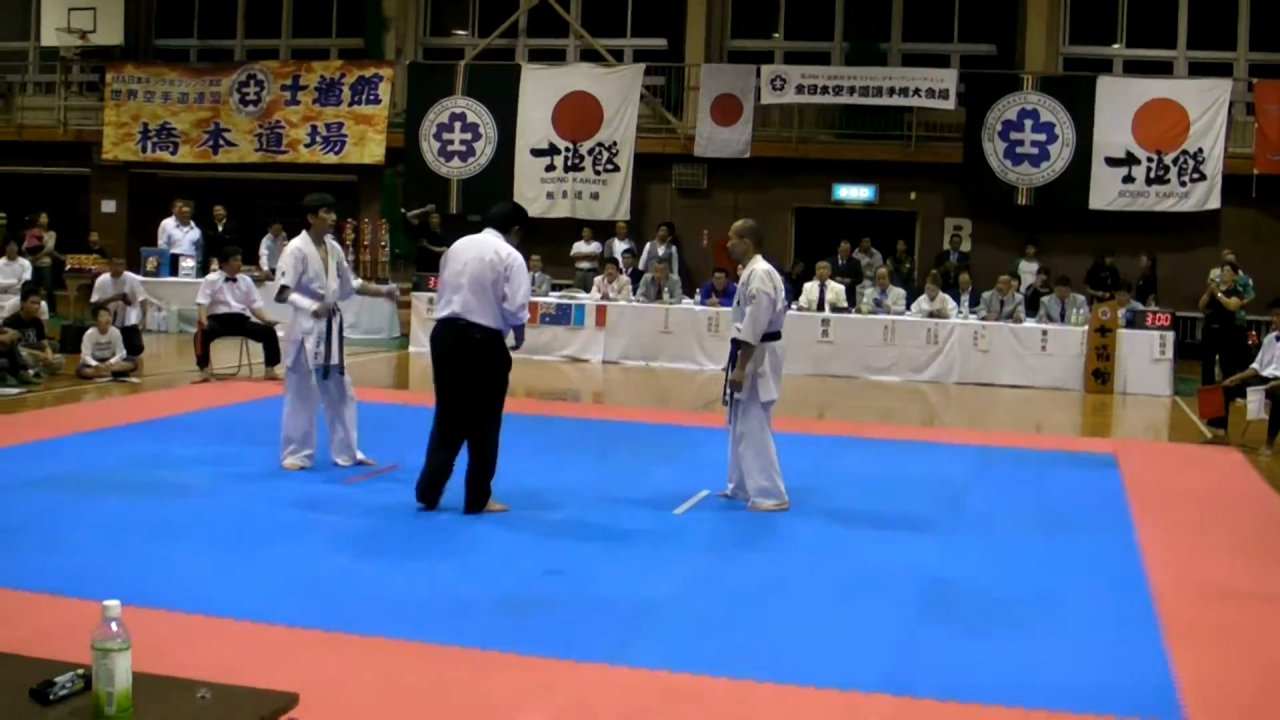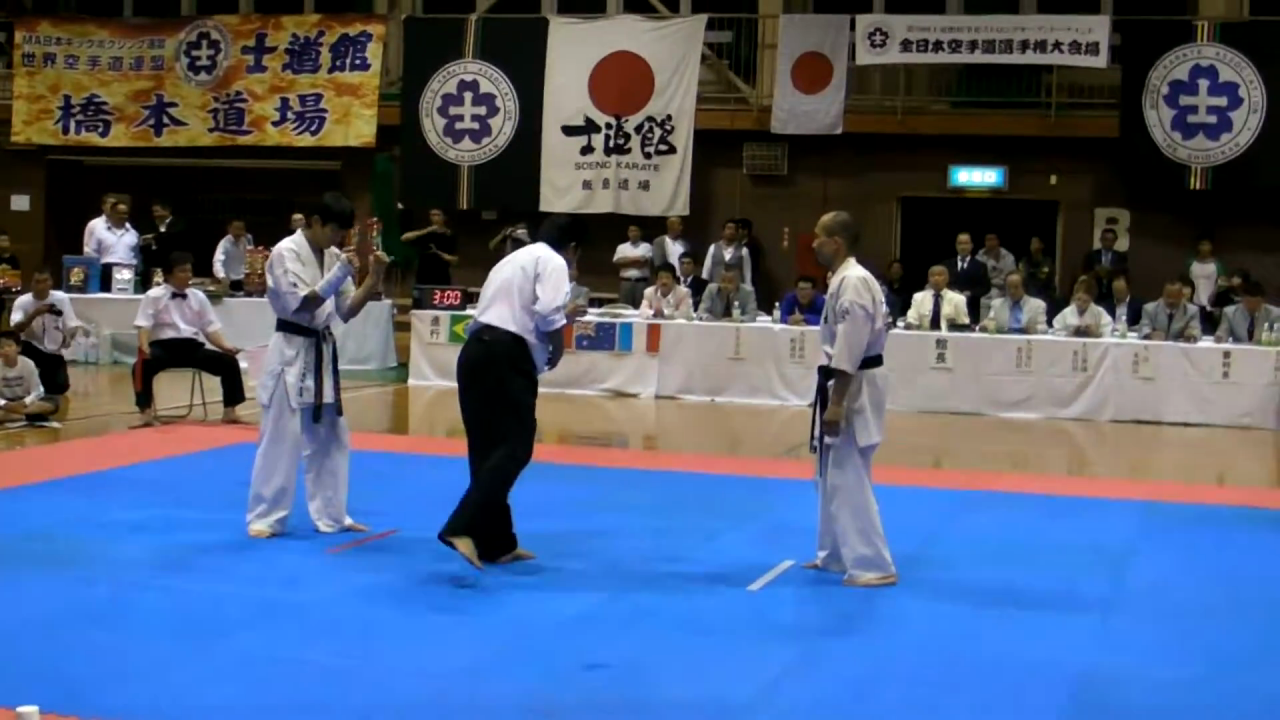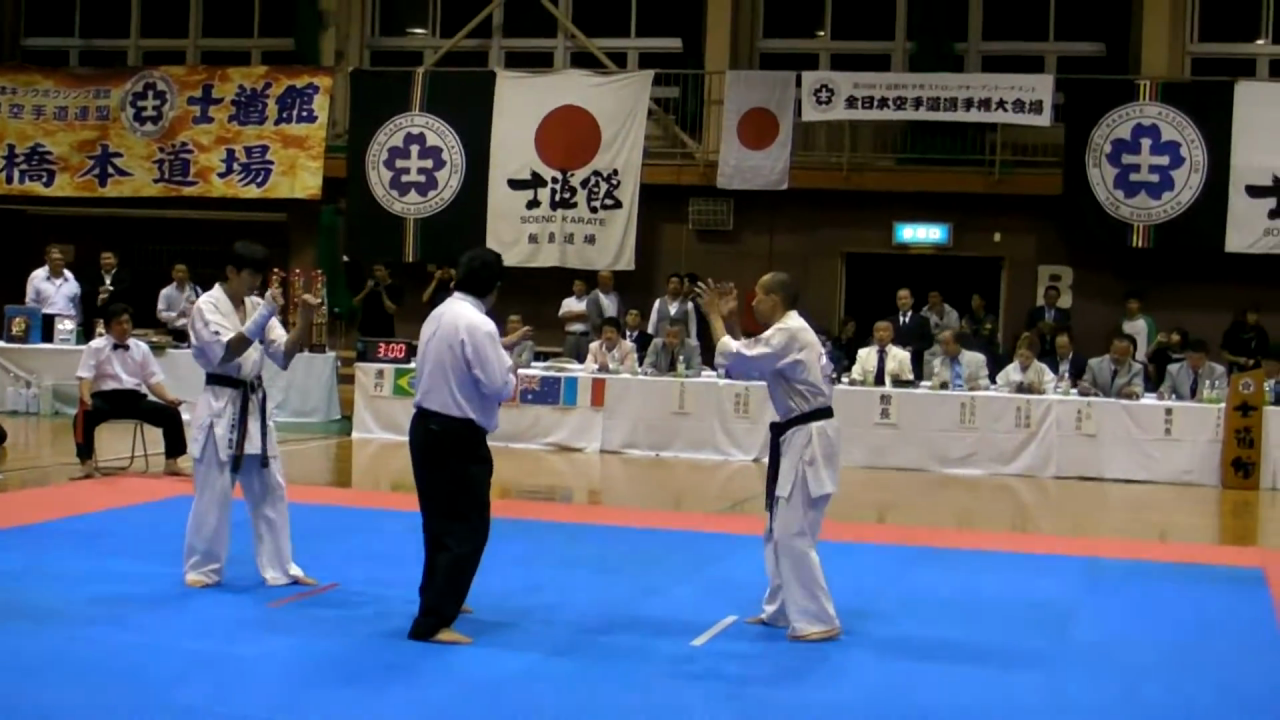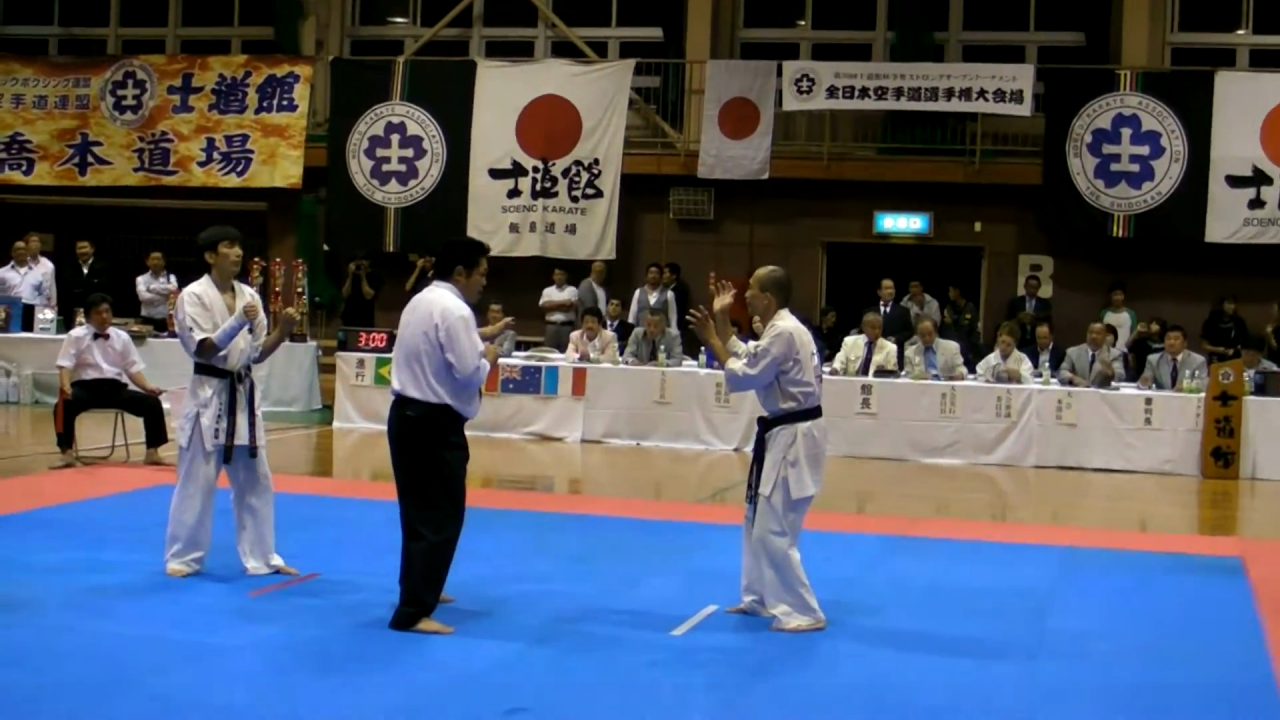
dt=1s
person 1, frame 1
left shoulder: (458, 246)
right shoulder: (510, 256)
right elbow: (515, 310)
right wrist: (519, 335)
left hip: (446, 335)
right hip: (482, 344)
left knee: (448, 418)
right knee: (482, 423)
left ankle: (429, 491)
right ankle: (477, 499)
person 1, frame 2
left shoulder: (515, 258)
right shoulder: (552, 261)
right elbow: (548, 314)
left wrist: (562, 317)
right wrist: (557, 349)
left hip: (479, 352)
right hip: (504, 358)
left knee: (490, 444)
right knee: (511, 447)
left ankle: (496, 541)
right ankle: (461, 529)
person 1, frame 3
left shoulder: (439, 315)
right shoulder: (478, 325)
right elbow: (498, 387)
left wrist: (499, 348)
right wrist: (512, 374)
left hip: (427, 427)
right hip: (457, 437)
left knee: (443, 522)
right knee: (465, 529)
left ankle: (440, 599)
right ankle: (431, 622)
person 1, frame 4
left shoulder: (419, 302)
right shoulder: (454, 309)
right elbow: (470, 372)
left wrist: (477, 344)
right wrist: (488, 358)
left hip: (407, 415)
right hip: (433, 423)
left knee: (421, 511)
right knee: (440, 517)
left ankle: (420, 588)
right ankle: (412, 611)
person 2, frame 1
left shoulder: (759, 273)
right shoulder: (753, 271)
left elbow: (754, 326)
left wrist: (740, 367)
left hip: (756, 357)
right hip: (751, 356)
left knee: (754, 427)
right knee: (741, 425)
person 2, frame 2
left shoulder: (853, 281)
right shoulder: (845, 279)
left elbow: (849, 351)
left wrist: (835, 404)
left hip: (853, 389)
right hip: (845, 387)
left knee: (849, 479)
right knee: (833, 477)
left ankle: (873, 566)
right ankle: (835, 555)
person 2, frame 3
left shoulder: (789, 333)
right shoulder: (789, 331)
left elbow: (735, 360)
right elbow: (748, 359)
left wrist: (714, 318)
right wrist: (727, 321)
left hip: (808, 441)
right hip: (798, 439)
left knee: (794, 535)
right knee: (779, 532)
left ankle: (818, 620)
right ankle: (781, 609)
person 2, frame 4
left shoulder: (784, 333)
right shoulder: (781, 328)
left elbow: (741, 376)
right elbow: (744, 357)
left wrist: (711, 338)
right wrist: (721, 320)
left hip: (793, 437)
right hip: (783, 434)
left knee: (774, 530)
right knee: (758, 522)
left ankle: (803, 614)
right ankle: (760, 599)
person 3, frame 1
left shoulder: (334, 248)
right shoulder: (296, 248)
left elbow: (348, 286)
right elbow: (281, 292)
left wrist: (382, 292)
right wrist: (309, 307)
left hip: (331, 324)
right hip: (306, 327)
left knee: (341, 393)
right knee: (301, 394)
person 3, frame 2
left shoulder: (334, 256)
right shoulder: (286, 252)
left elbow: (347, 311)
right elbow: (300, 305)
left wrist: (374, 278)
right wrist: (338, 275)
left hip: (323, 352)
right hip: (291, 353)
left knee: (331, 440)
right knee: (281, 440)
left ankle: (332, 515)
right ankle: (264, 517)
person 3, frame 3
left shoulder: (257, 305)
right shoulder: (207, 305)
left elbow: (283, 356)
right elbow: (227, 351)
left wrist: (303, 322)
right wrist: (265, 314)
left hip: (254, 404)
right hip: (221, 406)
left knee: (270, 492)
right knee: (213, 493)
left ankle: (280, 567)
right ankle: (202, 568)
person 3, frame 4
left shoulder: (249, 295)
right shoulder: (194, 295)
left elbow: (257, 353)
right elbow: (202, 350)
left wrist: (283, 330)
right wrist: (238, 321)
left hip: (243, 394)
right hip: (209, 395)
left knee: (256, 481)
right knee: (197, 482)
left ankle: (263, 557)
right ankle: (183, 557)
